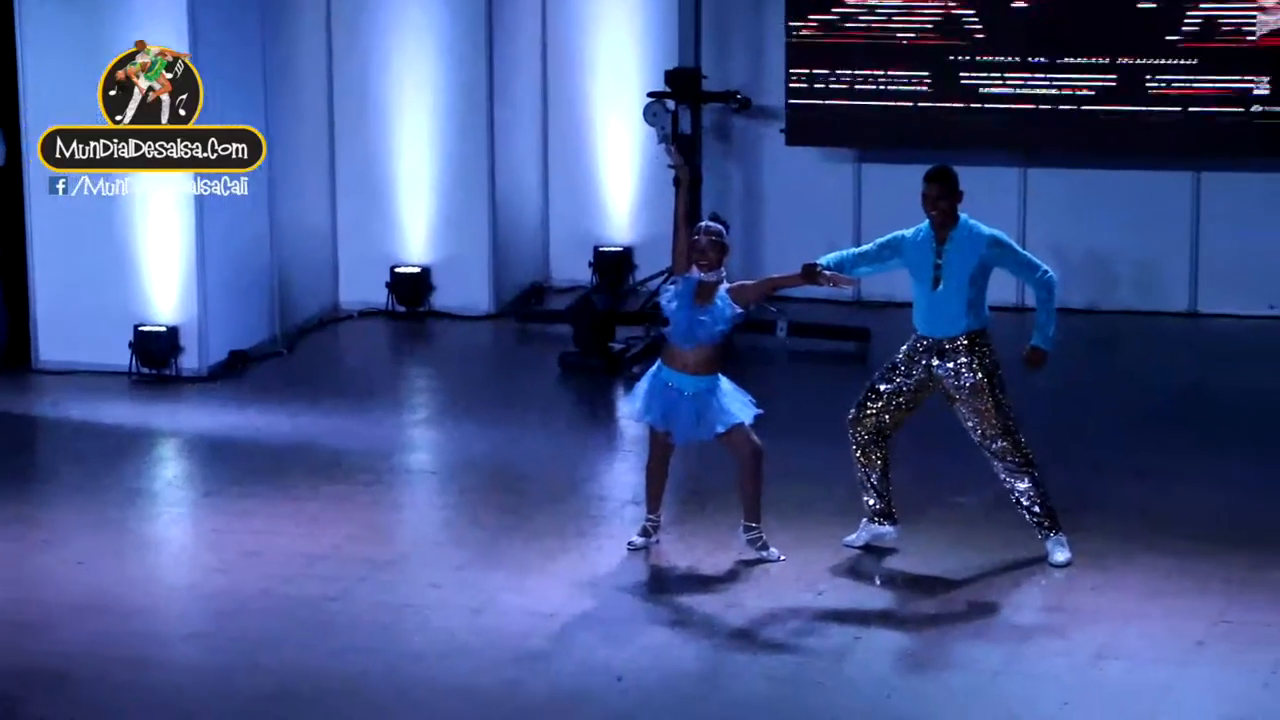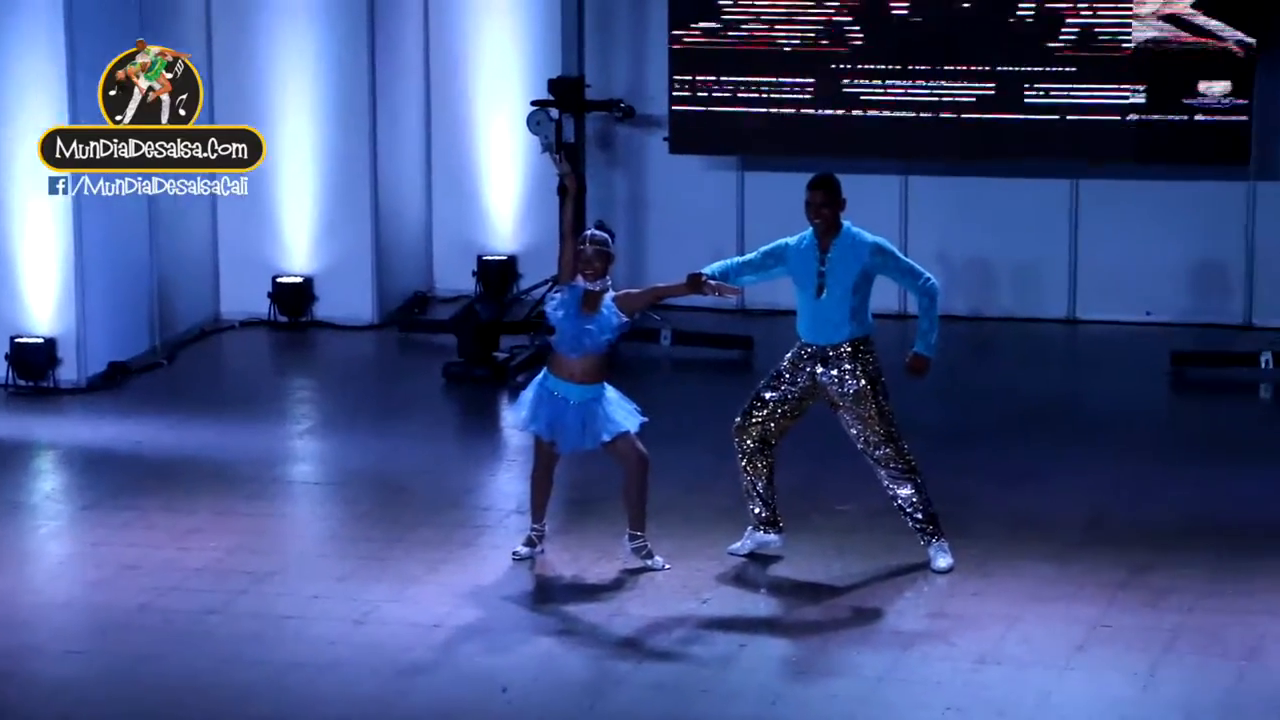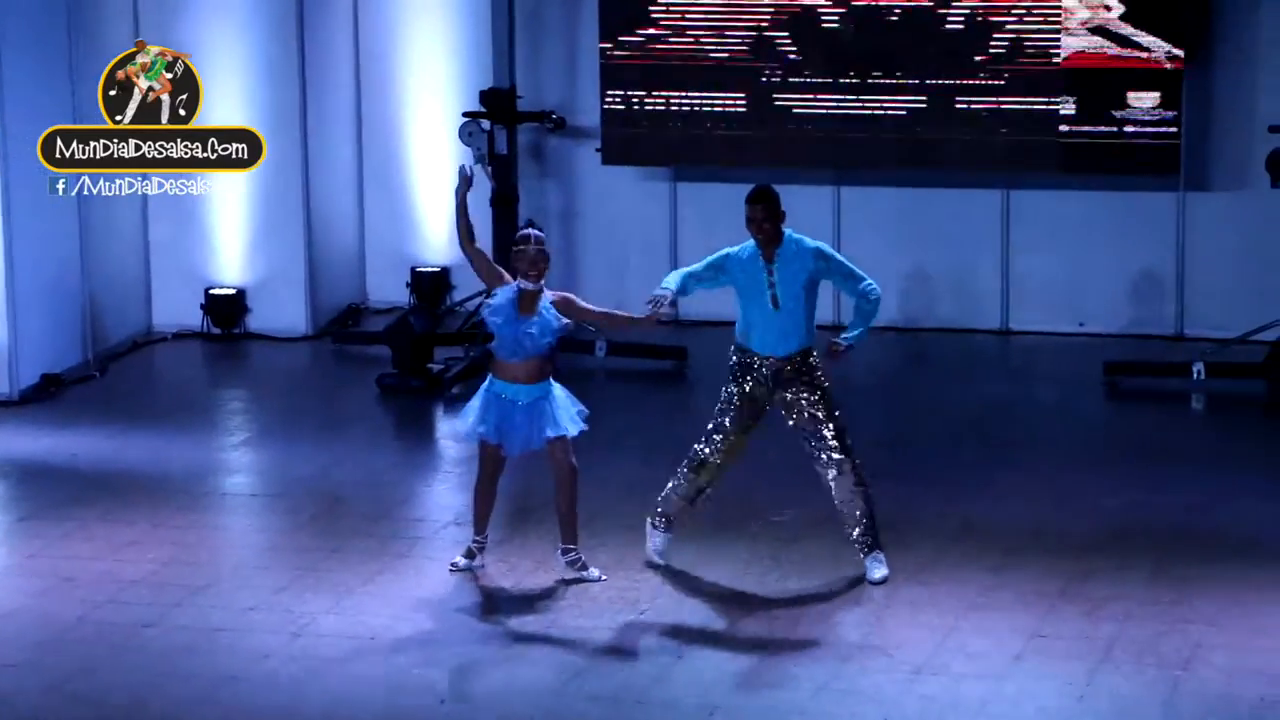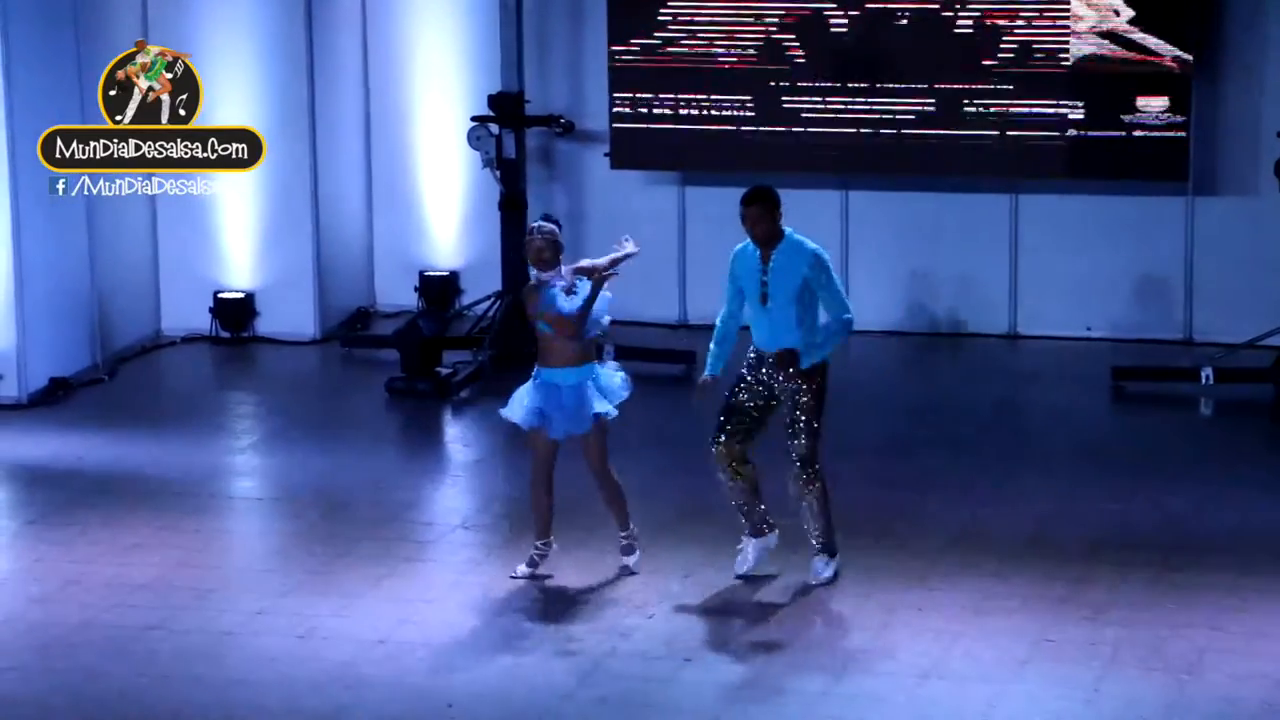
dt=0.5s
person 1, frame 1
left shoulder: (733, 295)
right shoulder: (681, 281)
left elbow: (774, 283)
right elbow: (680, 228)
left wrist: (812, 277)
right wrist: (683, 182)
left hip: (708, 388)
right hip: (668, 382)
left knee: (750, 451)
right knee: (659, 453)
left ankle: (752, 531)
right ankle: (651, 523)
person 1, frame 2
left shoulder: (619, 303)
right shoulder: (567, 289)
left elbow: (659, 292)
right elbow: (566, 237)
left wrist: (697, 286)
right wrist: (570, 191)
left hip: (593, 397)
right hip: (553, 391)
left knee: (636, 459)
right knee: (544, 463)
left ankle: (637, 539)
right ankle: (536, 533)
person 1, frame 3
left shoulder: (557, 302)
right shoulder: (501, 288)
left elbow: (601, 317)
right elbow: (471, 250)
left wrist: (640, 319)
right wrist: (461, 199)
left hip: (539, 397)
right hip: (498, 395)
left knee: (566, 470)
right knee: (489, 472)
left ankle: (569, 551)
right ankle: (476, 545)
person 1, frame 4
left shoulder: (582, 272)
right shoulder: (533, 293)
left elbow: (609, 263)
right elbow: (572, 328)
right wrist: (594, 290)
left hip: (586, 383)
right hip: (549, 386)
left knee: (599, 467)
right knee: (541, 471)
left ankle: (627, 535)
right ankle: (540, 548)
person 2, frame 1
left shoulder: (985, 242)
right shoulder: (909, 242)
left elbow: (1043, 279)
right elbow: (859, 258)
left wrist: (1041, 341)
right wrist: (822, 265)
left hip: (966, 354)
right hip: (921, 351)
left knee: (1002, 444)
right knee: (864, 422)
left ankle: (1052, 533)
right ankle: (880, 520)
person 2, frame 2
left shoulder: (869, 250)
right shoulder: (792, 250)
left elbow: (925, 286)
right elbow: (743, 266)
left wrist: (924, 348)
right wrist: (707, 275)
left hip: (851, 361)
right hip: (805, 358)
left knee: (885, 451)
right knee: (750, 430)
left ankle: (934, 540)
right ankle: (765, 528)
person 2, frame 3
left shoulder: (812, 255)
right shoulder: (732, 261)
left elbow: (868, 292)
right elbow: (683, 278)
left wrist: (849, 337)
right wrist: (667, 292)
left hip: (797, 369)
right hip: (749, 367)
left knee: (835, 457)
right knee: (713, 452)
left ankle: (870, 549)
right ankle: (663, 520)
person 2, frame 4
left shoulder: (809, 257)
right shoulder: (741, 256)
left elbow: (842, 317)
right elbow: (730, 316)
left wrist: (809, 361)
right wrist: (713, 367)
left hip: (799, 366)
right hip: (760, 361)
left knee: (802, 462)
right knee: (725, 445)
left ankle: (825, 553)
right ankle: (760, 532)
